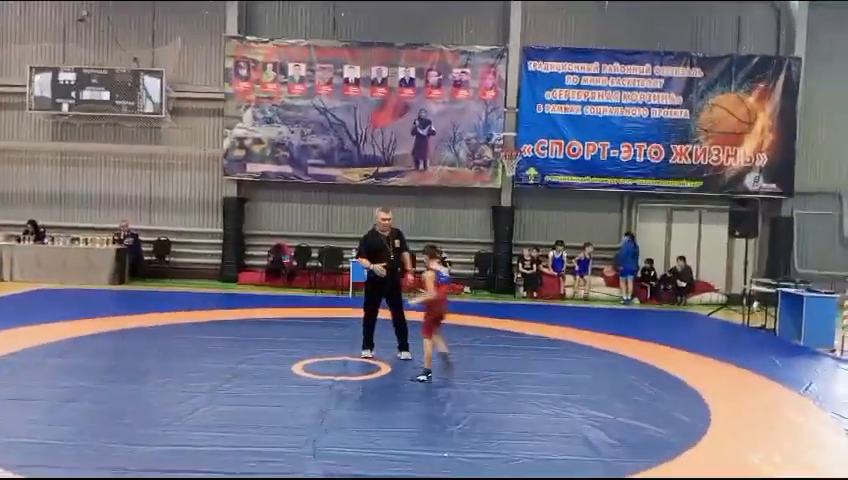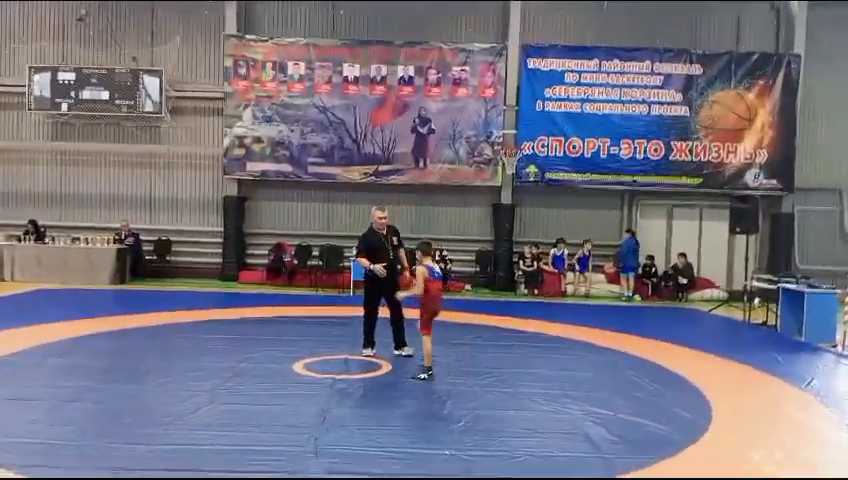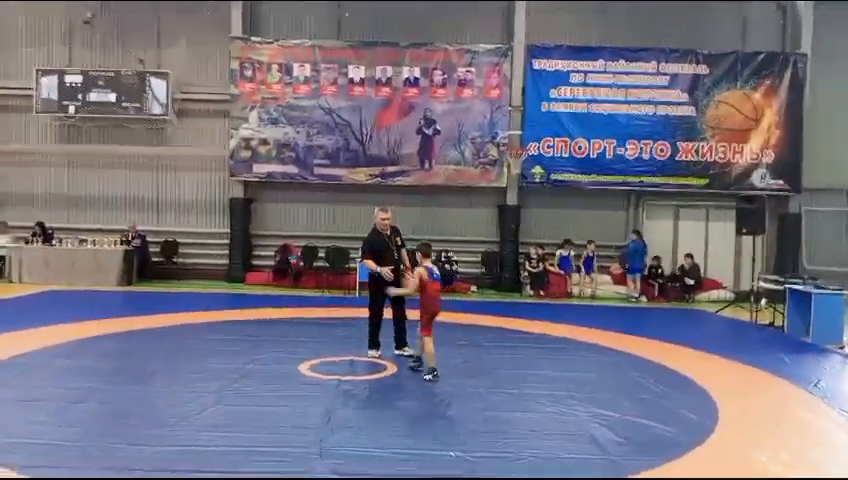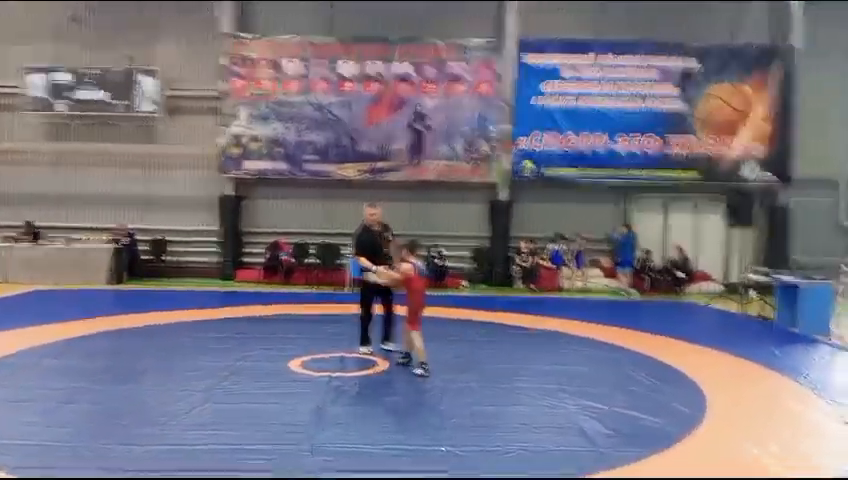
dt=0.1s
person 1, frame 1
left shoulder: (397, 234)
right shoulder: (369, 238)
left elbow: (404, 252)
right elbow: (361, 258)
left wrist: (408, 271)
right wrist: (372, 267)
left hip: (393, 281)
right hip: (374, 281)
left knee: (399, 315)
right knee: (370, 315)
left ankle: (404, 349)
right ankle: (367, 347)
person 1, frame 2
left shoulder: (393, 231)
right shoulder: (367, 237)
left elbow: (400, 250)
right elbow: (360, 258)
left wrist: (405, 268)
right wrist: (372, 267)
left hip: (392, 278)
right hip: (374, 280)
left knee: (397, 312)
right knee: (371, 313)
left ankle: (401, 345)
right ankle: (368, 346)
person 1, frame 3
left shoulder: (395, 231)
right shoulder: (371, 238)
left elbow: (402, 249)
right elbow: (366, 260)
left wrist: (407, 267)
right wrist: (379, 270)
left hip: (395, 279)
right hip: (378, 281)
left knee: (400, 312)
right knee: (376, 314)
left ankle: (401, 345)
right ankle: (373, 347)
person 1, frame 4
left shoulder: (385, 227)
right shoulder: (362, 234)
right elbow: (360, 258)
right wrist: (374, 268)
right hip: (370, 277)
left knee: (389, 307)
right knee: (367, 310)
left ankle: (387, 340)
right ankle: (364, 343)
person 2, frame 1
left shoulder: (428, 273)
right shoulder: (444, 270)
left elbow: (432, 295)
left wrist: (417, 300)
left hip: (432, 309)
right hip: (442, 308)
left knee: (427, 339)
right knee: (434, 333)
left ankle: (427, 373)
right ankle: (444, 353)
person 2, frame 2
left shoulder: (420, 269)
right shoulder: (437, 267)
left elbow: (419, 291)
left wrist: (404, 294)
left hip: (428, 305)
right hip: (437, 304)
left knee: (426, 336)
right knee: (423, 328)
left ankle: (428, 370)
right ankle: (428, 362)
person 2, frame 3
left shoulder: (419, 270)
right shoulder: (435, 268)
left elbow: (411, 290)
left wrist: (395, 291)
right wrist: (412, 280)
left hip: (427, 307)
right hip: (436, 305)
left knee: (426, 337)
right knee: (421, 331)
left ankle: (433, 371)
right ankle: (419, 359)
person 2, frame 4
left shoulder: (404, 266)
right shoulder: (419, 264)
left elbow: (392, 281)
right wrist: (387, 272)
left hip: (414, 301)
right hip: (420, 299)
left knee: (415, 332)
right knee: (408, 327)
left ankle: (423, 365)
right ankle: (407, 355)
